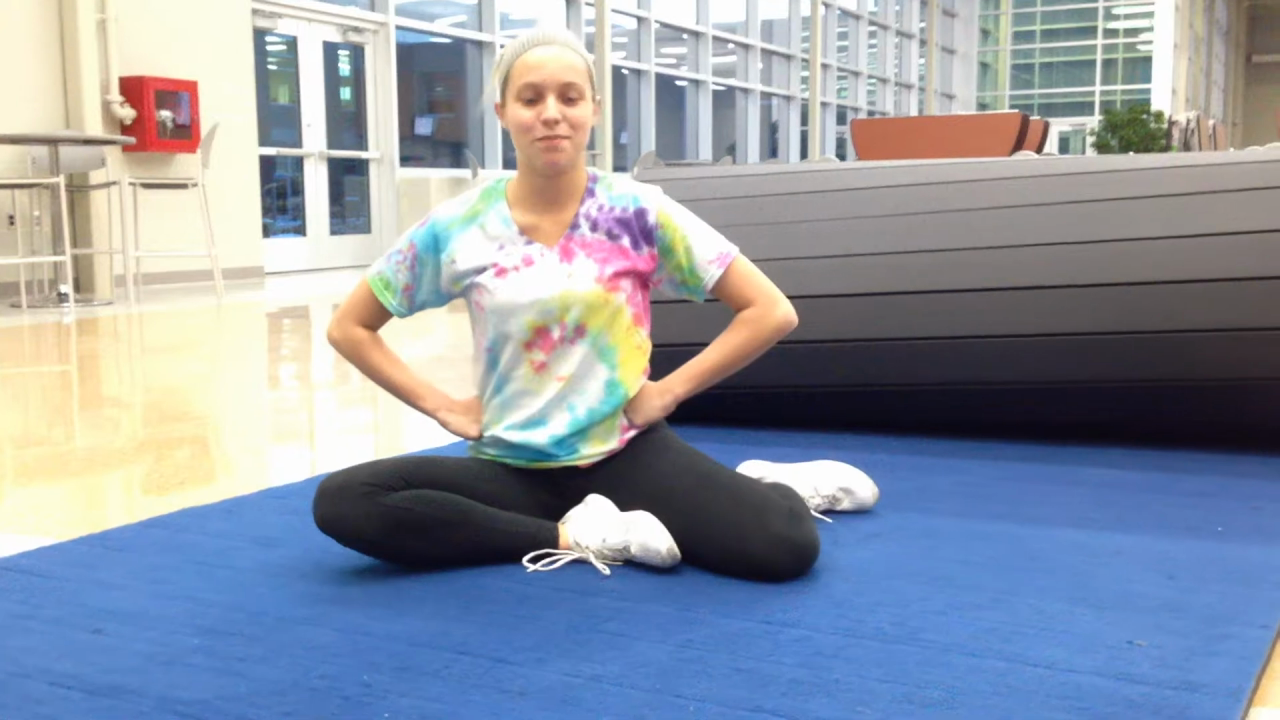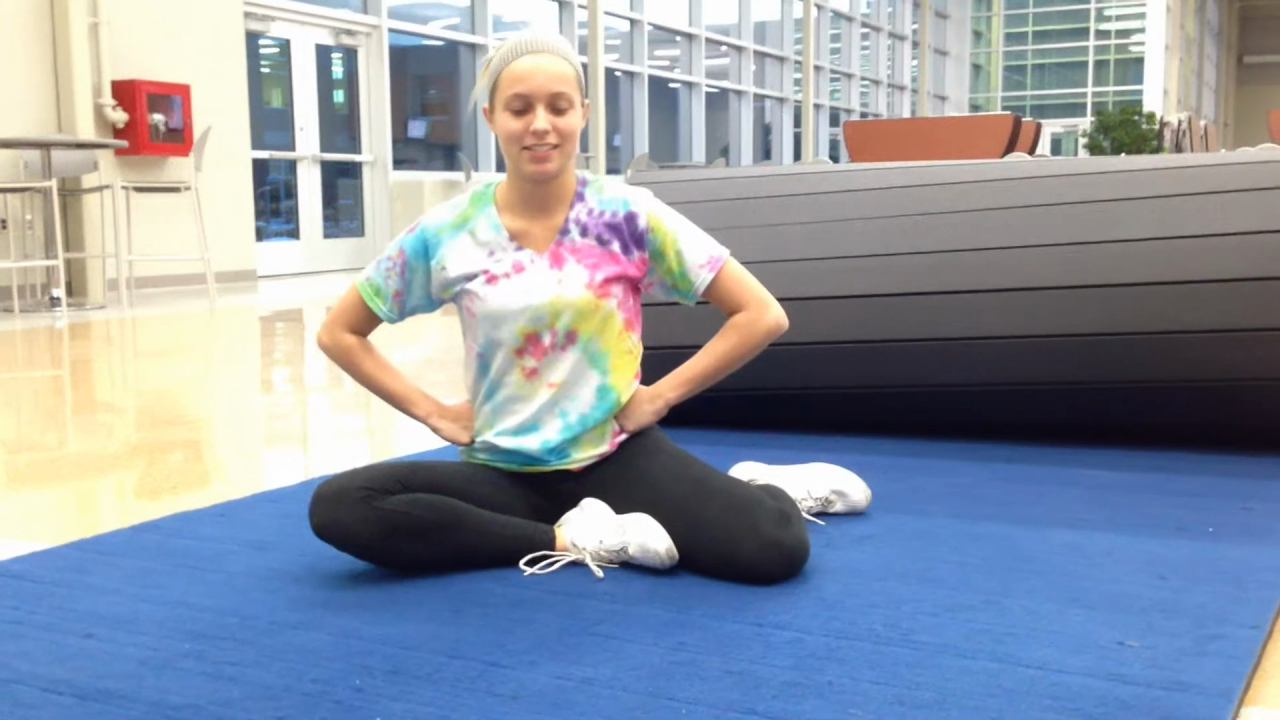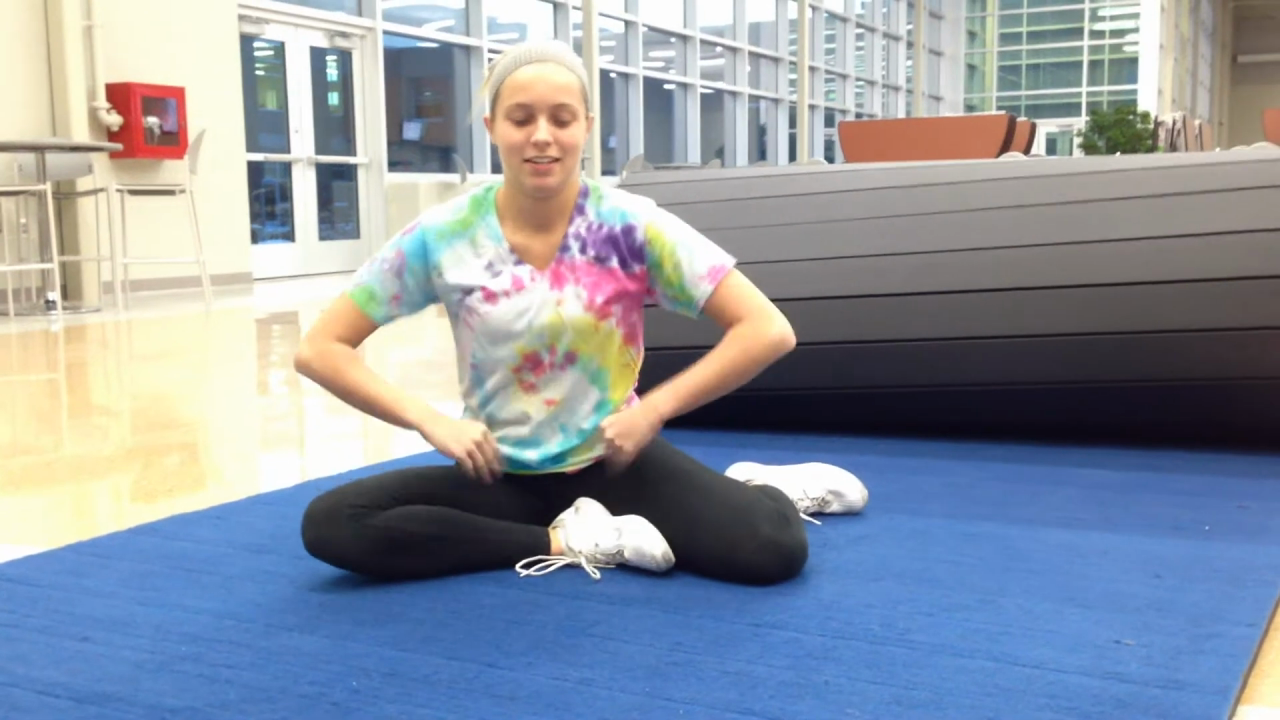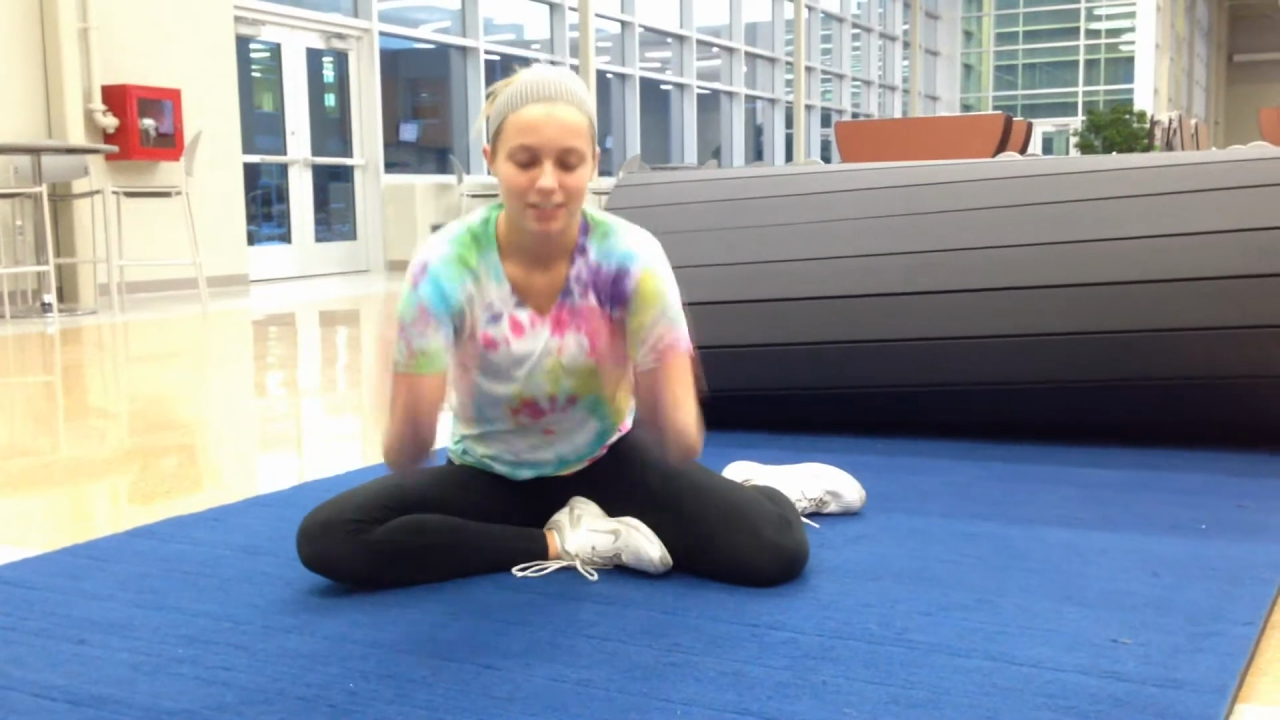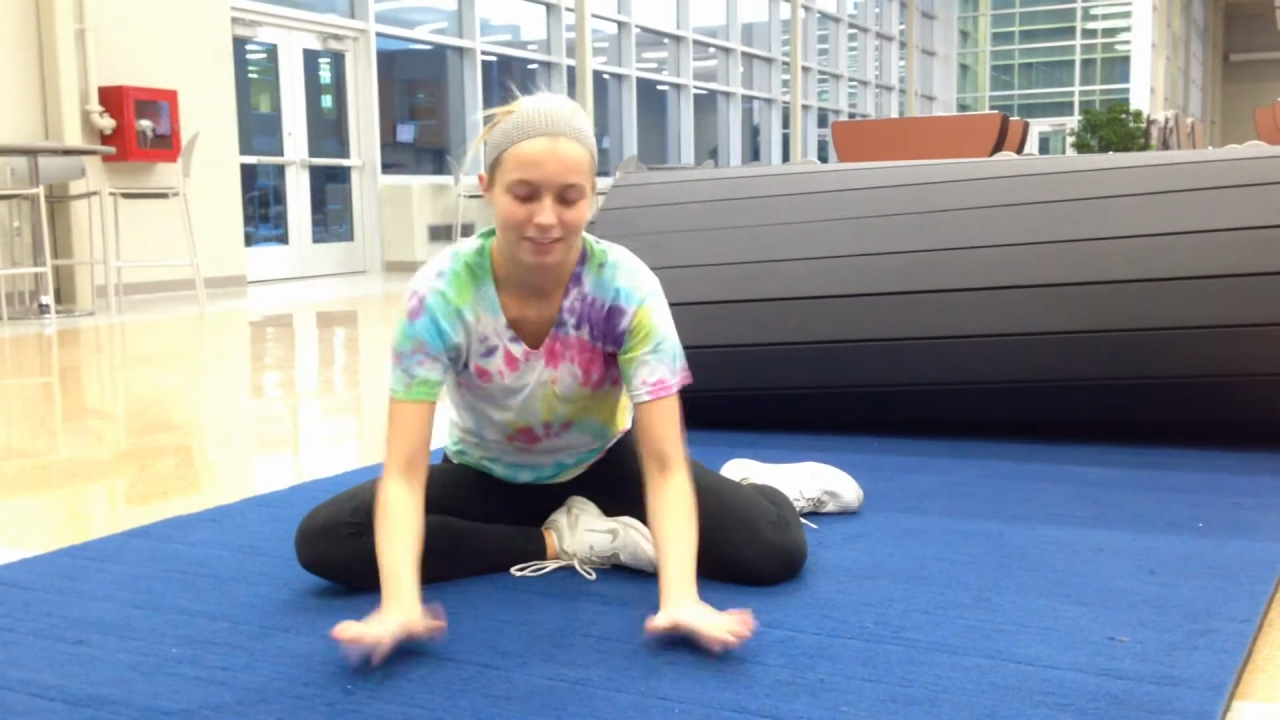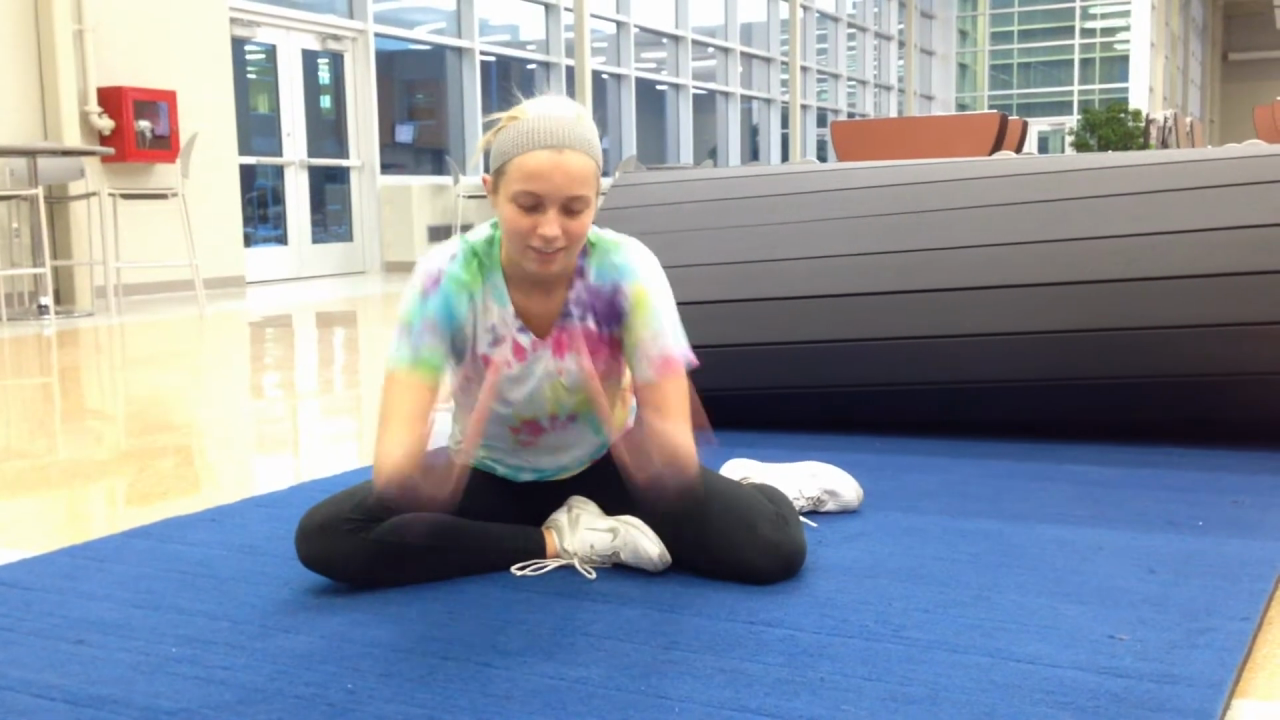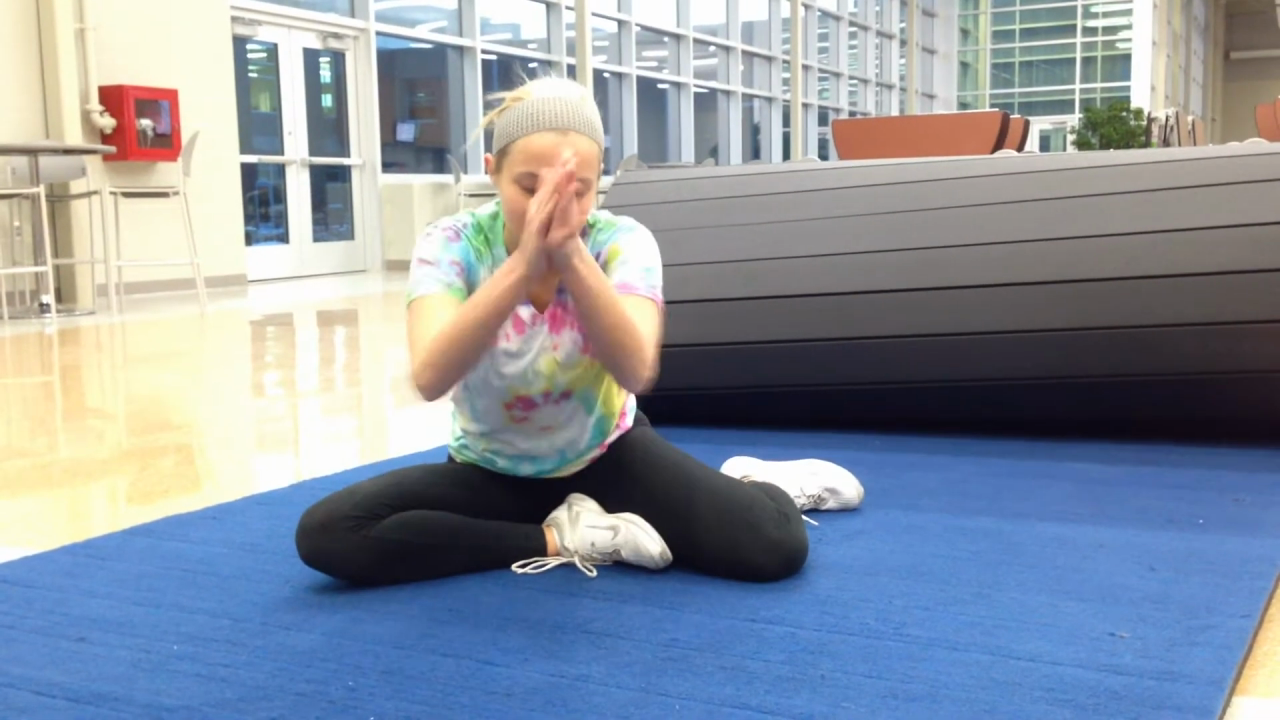
dt=0.4s
person 1, frame 1
left shoulder: (639, 214)
right shoulder: (455, 228)
left elbow: (771, 311)
right elbow: (349, 328)
left wrist: (667, 391)
right wrist: (442, 405)
left hip: (624, 453)
right hip: (508, 467)
left knee: (787, 545)
right knee: (340, 503)
right ankle: (572, 538)
person 1, frame 2
left shoulder: (629, 217)
right shoulder: (445, 234)
left elbow: (762, 315)
right elbow: (338, 333)
left wrist: (657, 397)
right wrist: (435, 412)
left hip: (616, 456)
right hip: (502, 472)
left knee: (776, 548)
right knee: (338, 508)
left ankle: (763, 487)
right ankle: (571, 540)
person 1, frame 3
left shoulder: (630, 226)
right shoulder: (442, 236)
left elbow: (768, 331)
right elbow: (319, 350)
left wrist: (653, 409)
right wrist: (430, 420)
left hip: (611, 462)
right hip: (495, 475)
left knee: (775, 547)
right knee: (329, 526)
left ankle: (759, 486)
right ankle: (567, 542)
person 1, frame 4
left shoulder: (629, 255)
right shoulder: (447, 262)
left elbow: (685, 445)
right elbow: (401, 458)
left wrist: (659, 411)
right wrist: (416, 420)
left hip: (607, 460)
right hip: (487, 477)
left knee: (776, 549)
right knee: (325, 539)
left ankle: (754, 487)
right ankle: (565, 543)
person 1, frame 5
left shoulder: (626, 287)
right shoulder: (441, 292)
left elbow: (664, 459)
right elbow: (404, 470)
left wrist: (680, 594)
right wrist: (399, 601)
left hip: (604, 466)
right hip: (483, 480)
left knee: (775, 545)
right knee: (322, 541)
right ankle: (560, 543)
person 1, frame 6
left shoulder: (630, 272)
right shoulder: (447, 279)
left elbow: (675, 445)
right elbow: (394, 459)
left wrist: (657, 456)
right wrist: (435, 470)
left hip: (605, 465)
right hip: (490, 478)
left knee: (774, 546)
right knee: (325, 538)
right ankle: (565, 541)
person 1, frame 7
left shoulder: (624, 241)
right shoulder: (451, 243)
left elbow: (637, 371)
right elbow: (430, 378)
left wrist: (566, 251)
right wrist: (525, 260)
left hip: (607, 458)
right hip: (490, 472)
left knee: (776, 544)
right knee: (325, 535)
right ankle: (565, 539)
